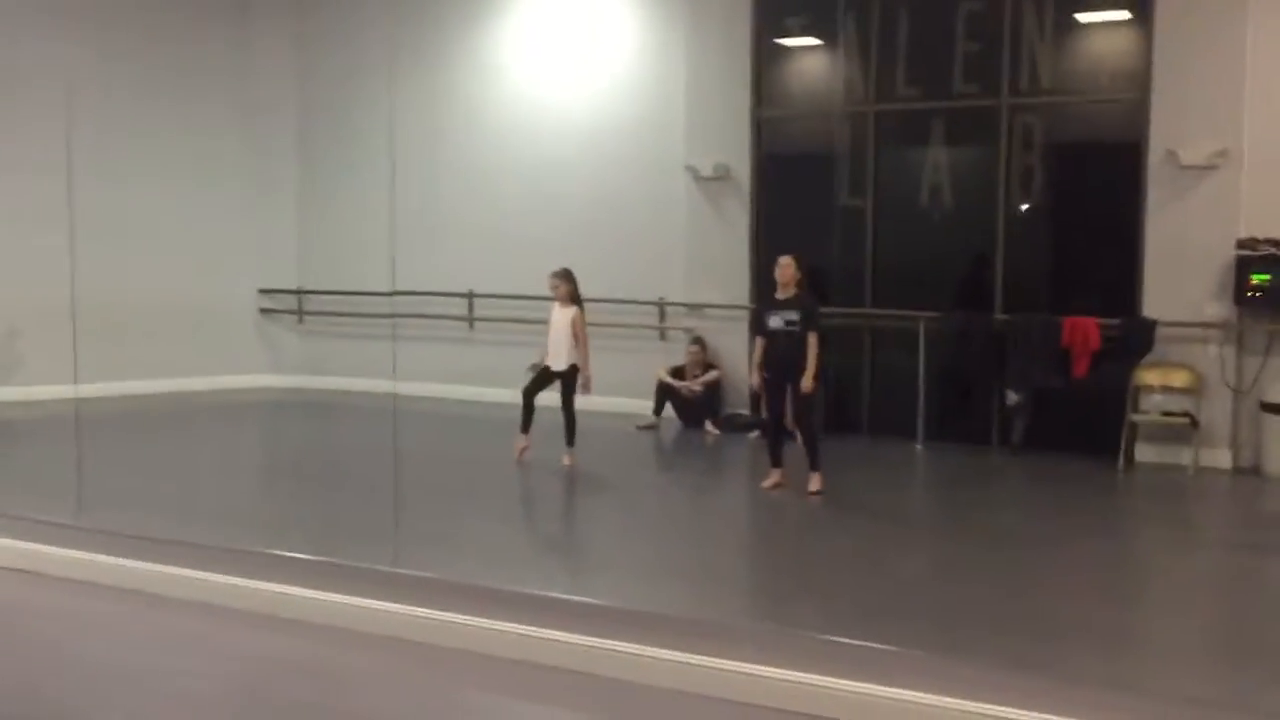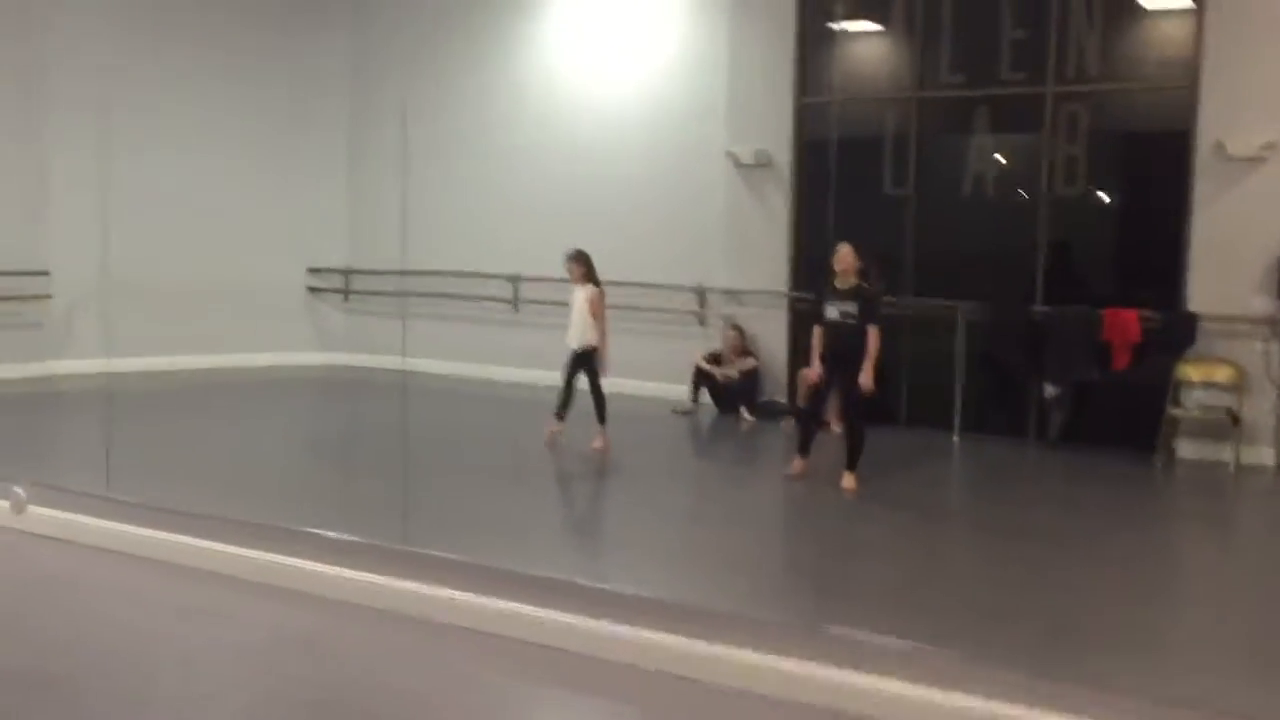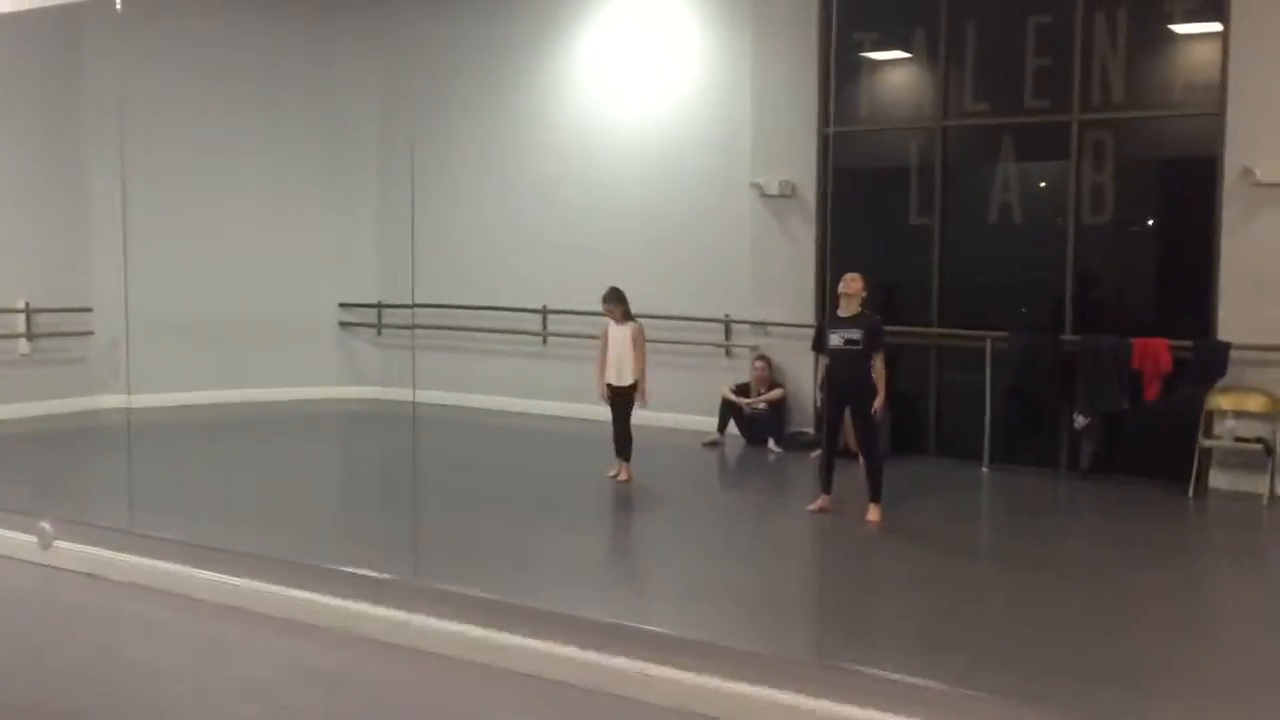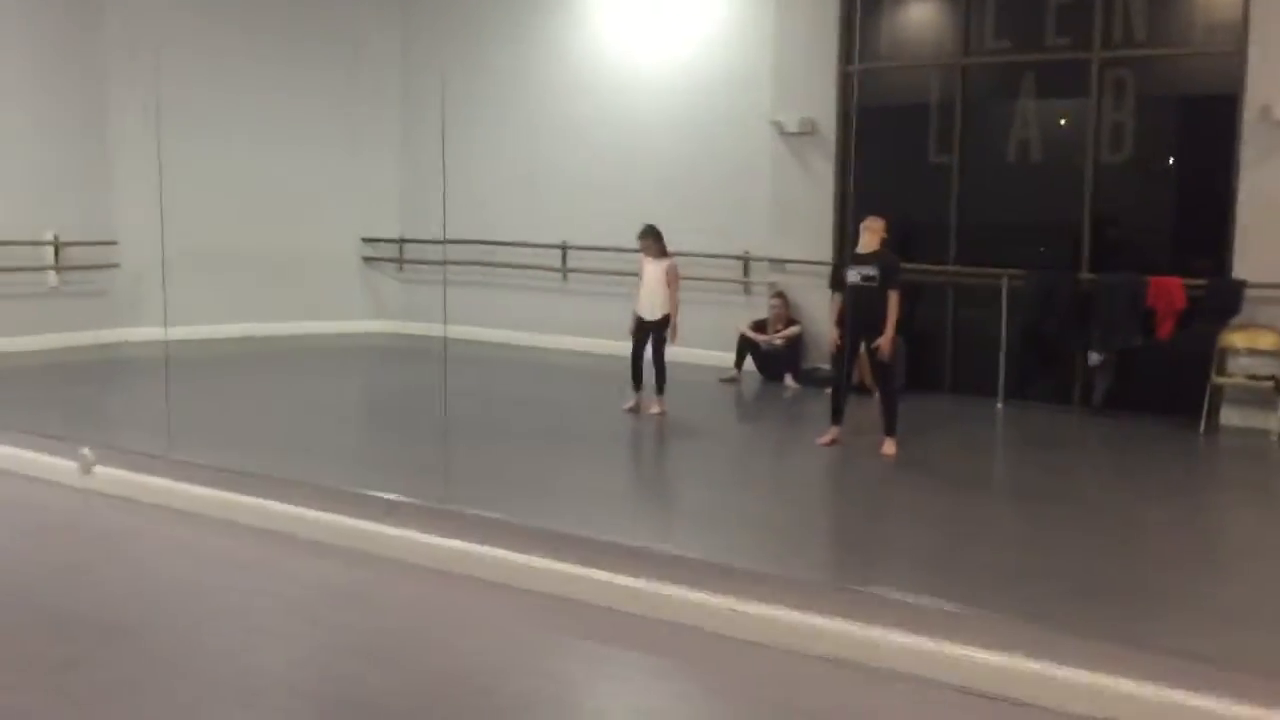
dt=1s
person 1, frame 1
left shoulder: (805, 304)
right shoulder: (765, 306)
left elbow: (812, 340)
right elbow: (760, 340)
left wrist: (809, 373)
right wrist: (755, 371)
left hip: (799, 371)
right hip: (773, 371)
left knee: (803, 420)
right knee: (774, 420)
left ankle: (815, 473)
right ankle: (776, 471)
person 1, frame 2
left shoulder: (866, 295)
right shoulder: (826, 293)
left elbow: (873, 333)
right elbow: (819, 329)
left wrist: (867, 369)
right wrist: (815, 361)
left hip: (853, 364)
right hip: (827, 361)
left knee: (852, 416)
right knee: (810, 408)
left ankle: (850, 471)
right ankle: (801, 459)
person 1, frame 3
left shoulder: (871, 323)
right shoulder: (827, 323)
left elbow: (878, 360)
right elbow: (823, 359)
left wrist: (881, 394)
right wrist: (819, 390)
left hip: (862, 392)
right hip: (833, 390)
left knee: (869, 447)
right knee: (827, 443)
left ankle: (874, 503)
right ankle: (824, 496)
person 1, frame 4
left shoulder: (887, 260)
right shoulder: (845, 260)
left elbow: (893, 298)
right elbow: (837, 295)
left wrist: (889, 333)
right wrist: (834, 326)
left hip: (877, 328)
right hip: (848, 326)
left knee: (884, 382)
right knee: (840, 376)
left ankle: (890, 437)
right ankle: (835, 428)
person 2, frame 1
left shoulder: (575, 312)
right shoulder: (555, 308)
left elbow: (583, 344)
left wrist: (585, 373)
right wrist: (542, 361)
left hip: (568, 367)
right hip: (551, 364)
left knee: (567, 407)
right knee: (528, 393)
left ankle: (569, 451)
right ankle: (523, 437)
person 2, frame 2
left shoulder: (593, 292)
right shoulder: (577, 289)
left elbow: (601, 324)
left wrist: (601, 353)
left hip: (590, 349)
right hip: (578, 348)
left knee: (594, 387)
right knee: (568, 383)
left ankle: (602, 433)
right ankle: (558, 423)
person 2, frame 3
left shoulder: (634, 328)
right shoulder: (608, 327)
left elbow: (641, 361)
right elbow: (602, 357)
left wrist: (641, 389)
right wrist: (601, 384)
left hip: (628, 384)
right hip: (612, 383)
left knee: (623, 424)
right knee: (616, 424)
left ankle: (626, 466)
right ankle: (619, 463)
person 2, frame 4
left shoulder: (668, 265)
right shoulder: (644, 262)
left elbow: (673, 296)
right elbow: (641, 290)
left wrist: (673, 324)
right wrist: (634, 318)
left hip: (660, 318)
right hip: (642, 317)
left knee: (658, 358)
right knee: (636, 355)
left ankle: (659, 401)
right ankle: (636, 397)
